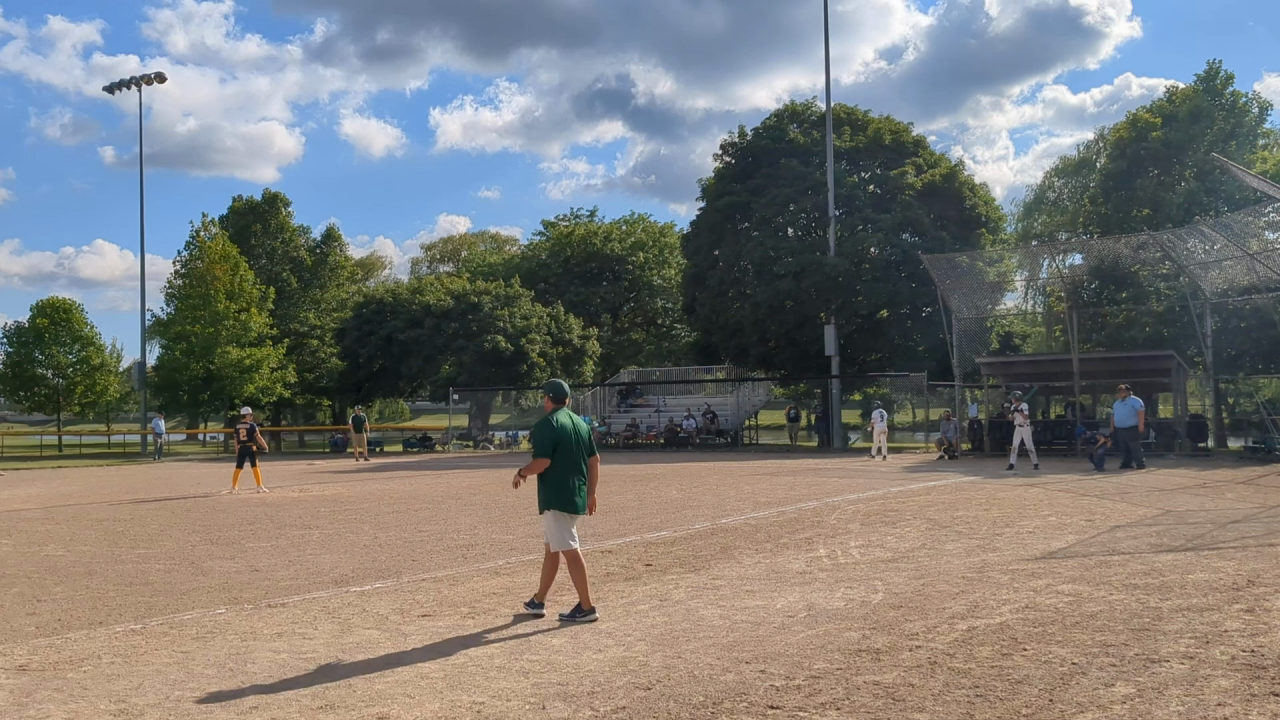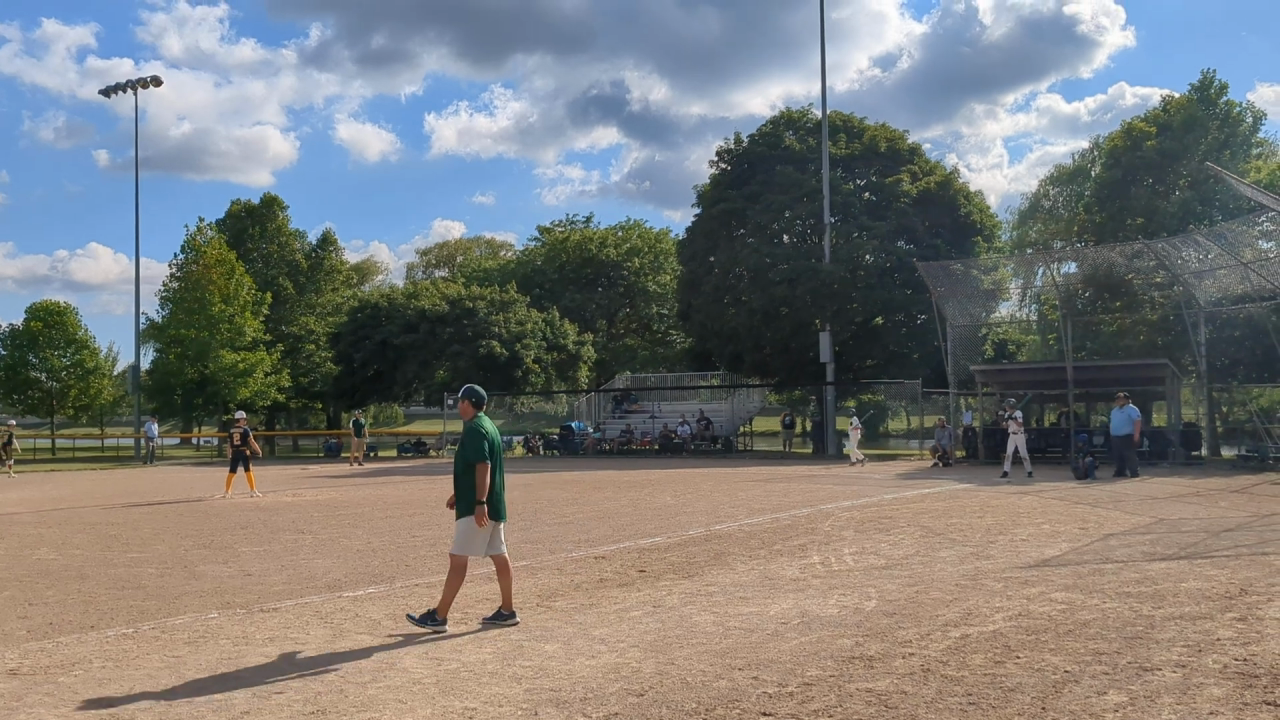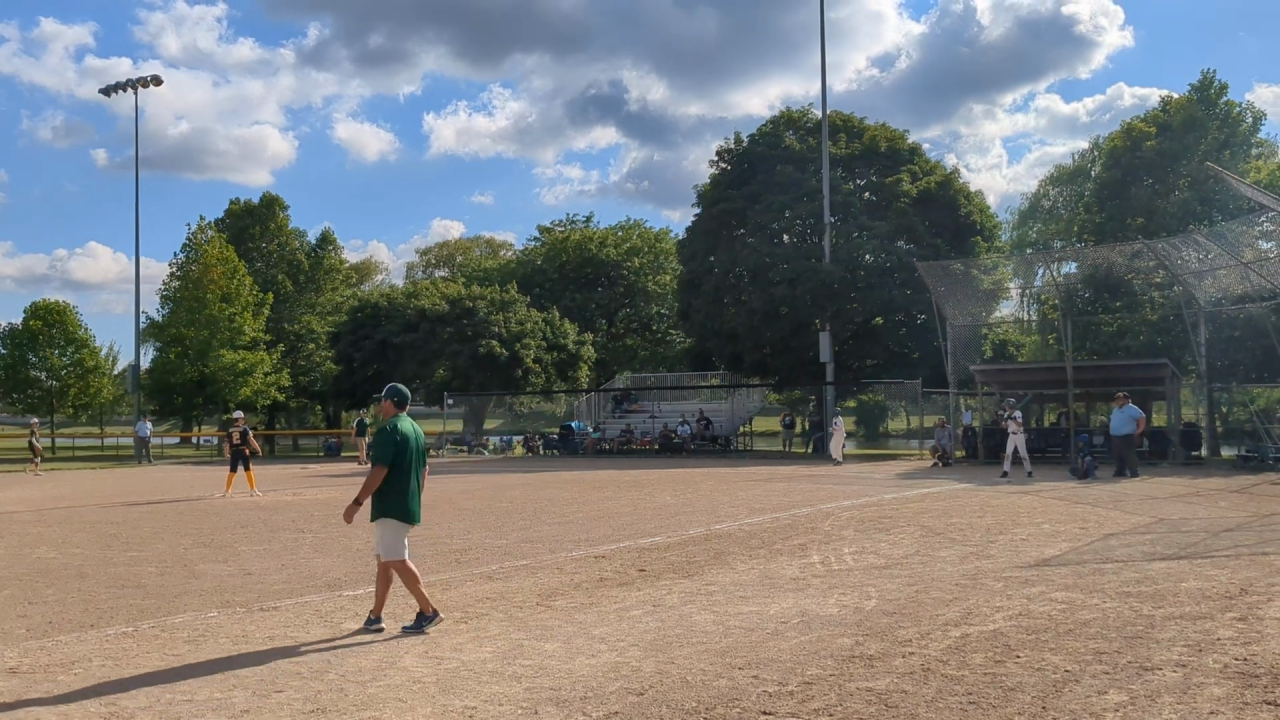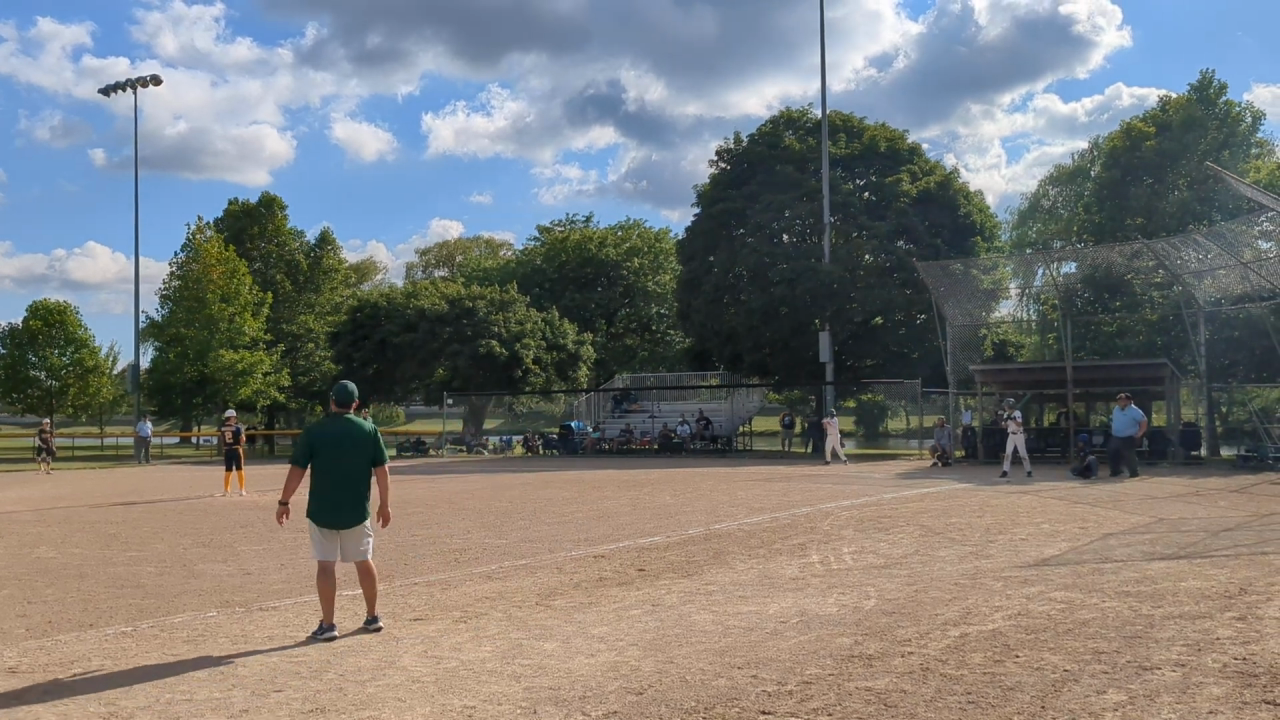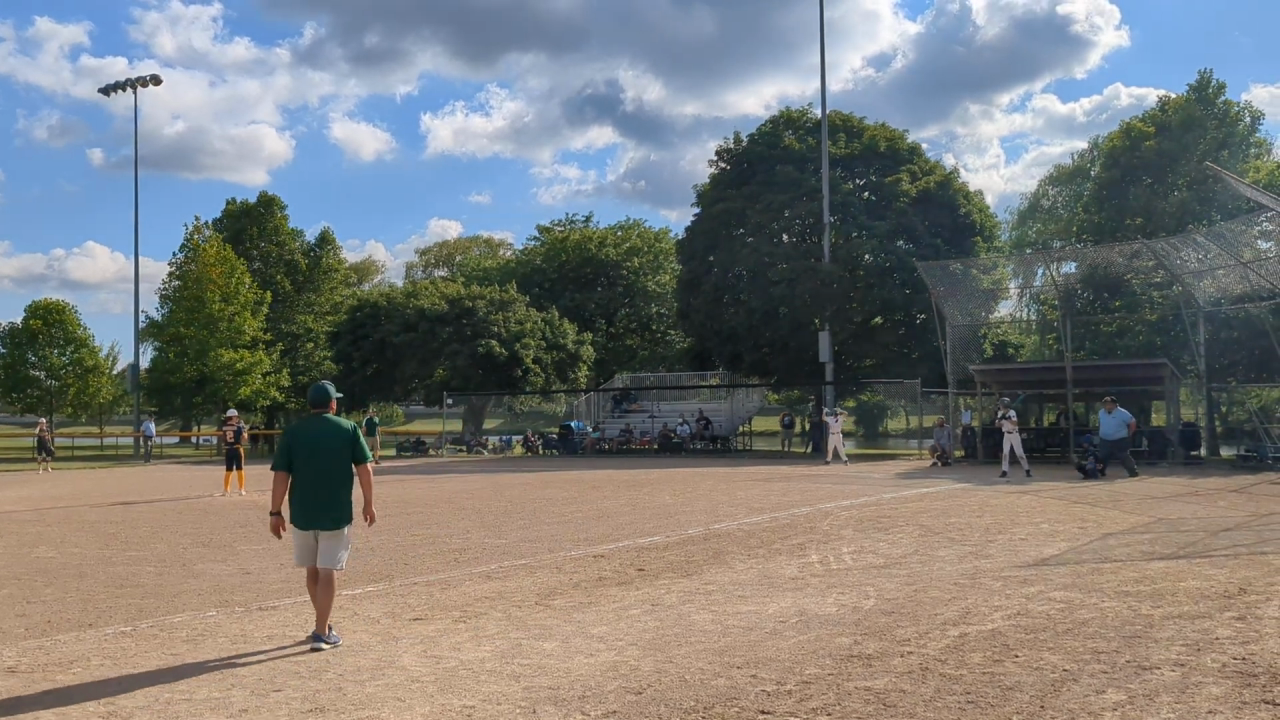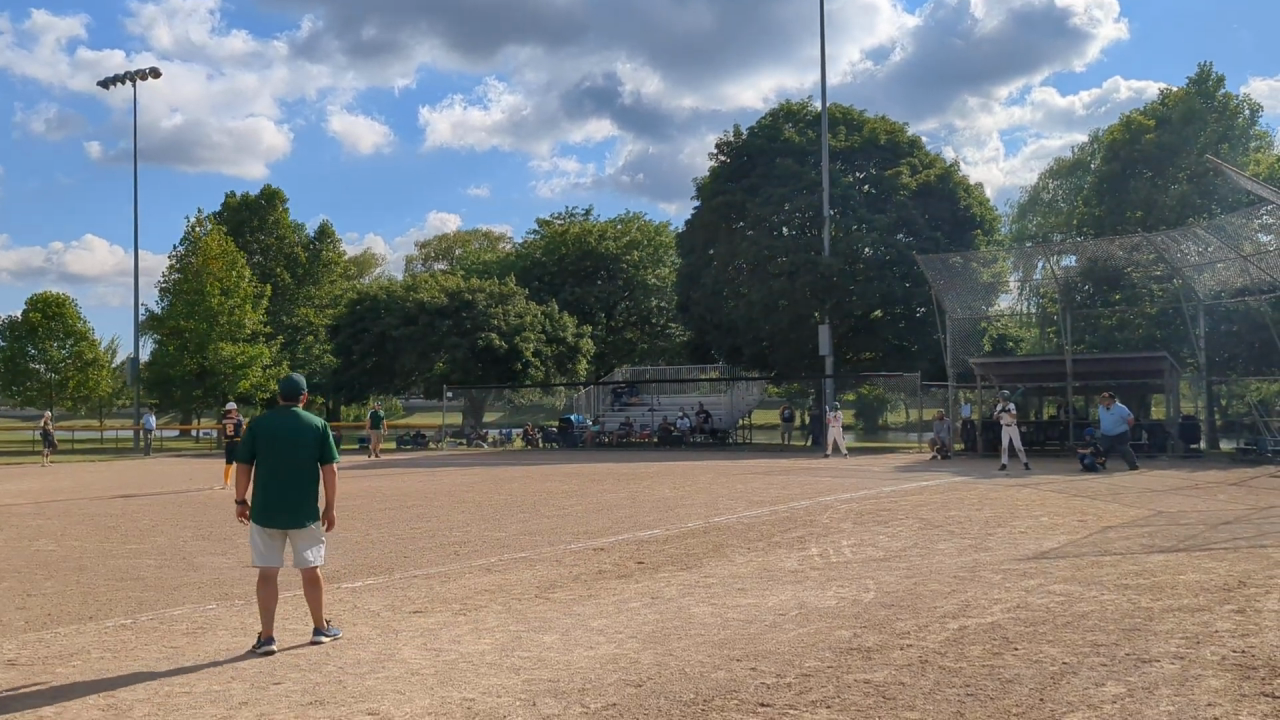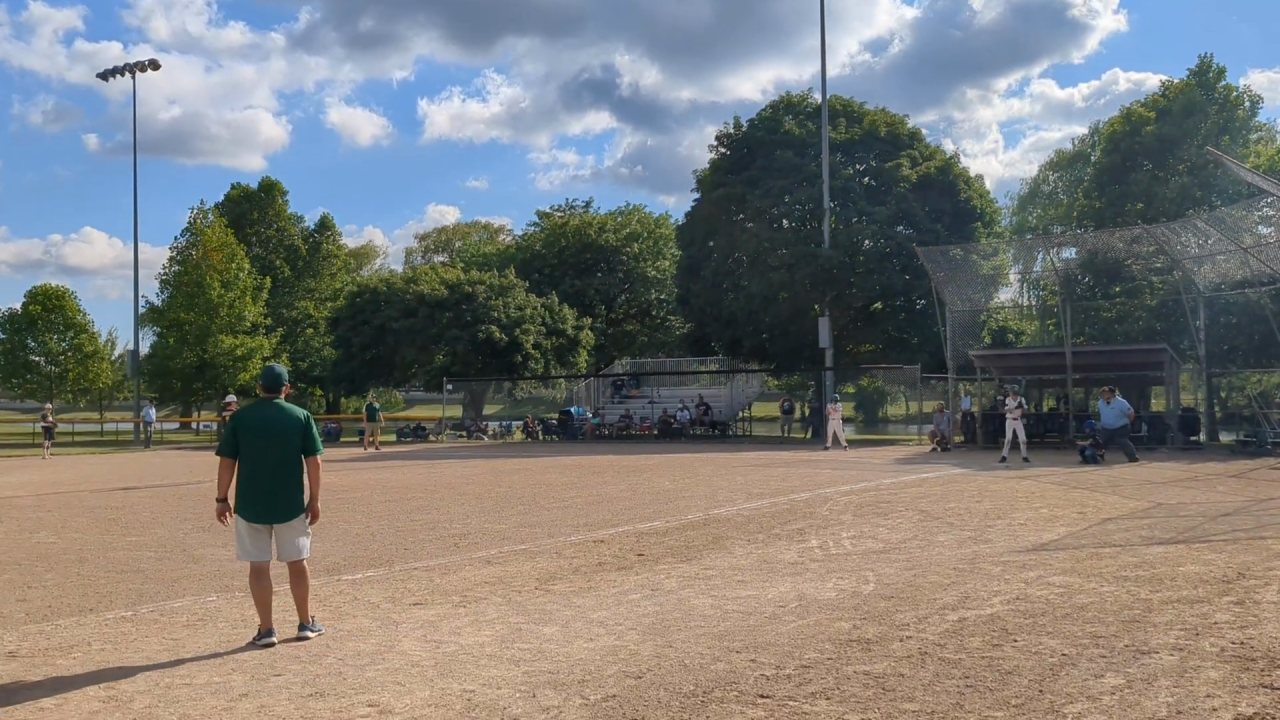
dt=0.7s
person 1, frame 1
left shoulder: (546, 424)
right shoulder: (580, 423)
left elbow: (542, 462)
right elbow: (594, 460)
left wrist: (521, 473)
right wrist: (591, 492)
left hip: (556, 498)
right hip: (576, 496)
left knee: (570, 551)
right knee: (551, 549)
left ankle: (586, 607)
right ankle: (538, 601)
person 1, frame 2
left shoulder: (474, 429)
right shoulder: (487, 426)
left elbow: (482, 468)
left wrist: (480, 503)
right wrist: (457, 495)
left hip: (476, 507)
right hip: (493, 505)
left knee: (458, 558)
right knee: (498, 556)
left ankle: (439, 616)
right ankle: (507, 611)
person 1, frame 3
left shoulder: (388, 429)
right shoulder: (416, 429)
left elbow: (379, 471)
right elbow: (424, 470)
left wrist: (357, 502)
left hip: (391, 507)
right hip: (408, 505)
left knee: (396, 561)
right knee: (384, 560)
left ankle: (428, 611)
right ankle: (375, 616)
person 1, frame 4
left shoulder: (314, 430)
right shoulder: (369, 430)
left elbow: (297, 470)
right elbow: (382, 470)
left wrist: (284, 502)
right wrist: (384, 504)
left hip: (321, 510)
right hip: (357, 510)
left knee: (326, 565)
right knee: (364, 562)
left ankle: (328, 624)
right ankle: (372, 617)
person 1, frame 5
left shoulder: (292, 432)
right shoulder: (349, 429)
left elbow: (281, 475)
right elbow: (364, 469)
left wrist: (275, 512)
right wrist: (368, 503)
left hip: (302, 514)
right hip: (337, 514)
left knee: (313, 570)
right knee: (328, 572)
left ankle: (323, 625)
right ankle: (322, 633)
person 1, frame 6
left shoulder: (257, 425)
right shoulder: (318, 425)
left elbow: (243, 468)
right elbow: (330, 470)
left wrist: (240, 500)
right wrist: (329, 507)
left hip: (265, 512)
right hip: (305, 512)
left knee: (268, 573)
right knee: (311, 569)
left ankle: (267, 637)
right ankle: (321, 628)
person 1, frame 7
left shoulder: (240, 418)
right shoulder: (301, 416)
left elbow: (227, 462)
right elbow: (314, 462)
left wrist: (222, 499)
right wrist: (314, 500)
left hip: (250, 505)
right hip: (291, 505)
left knee: (259, 566)
right knee: (297, 563)
left ankle: (266, 629)
right ankle: (306, 623)
